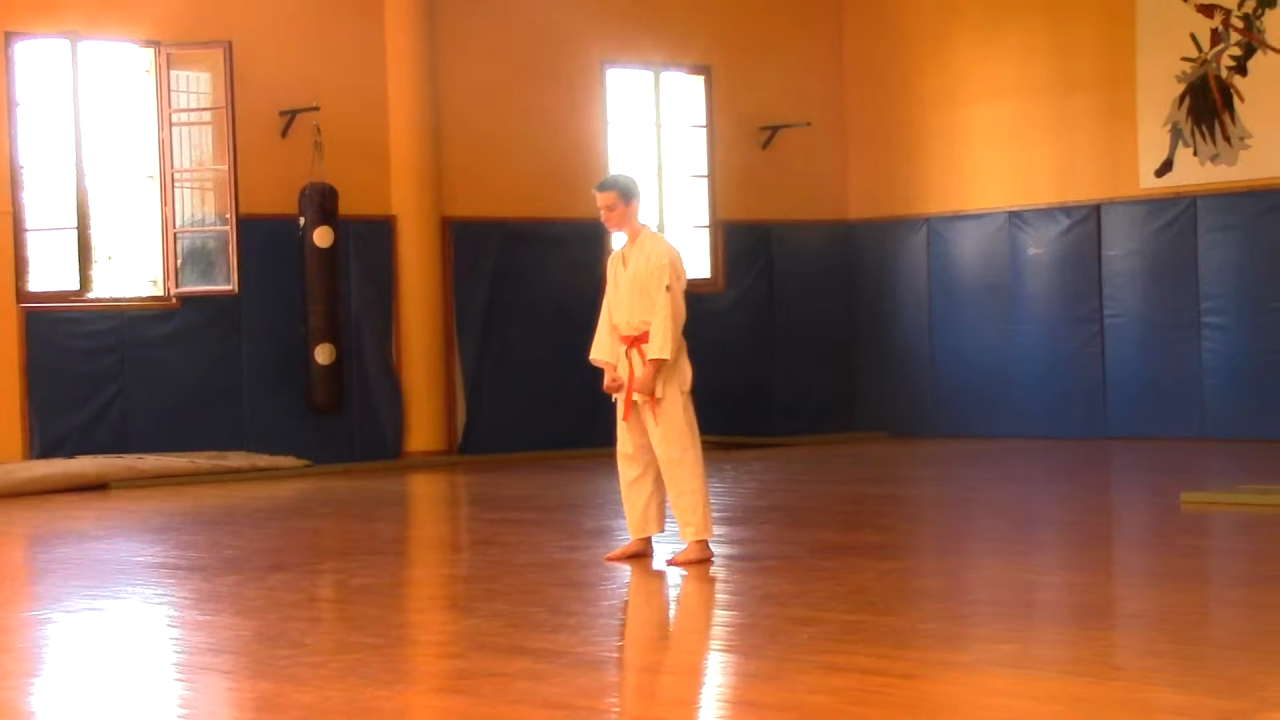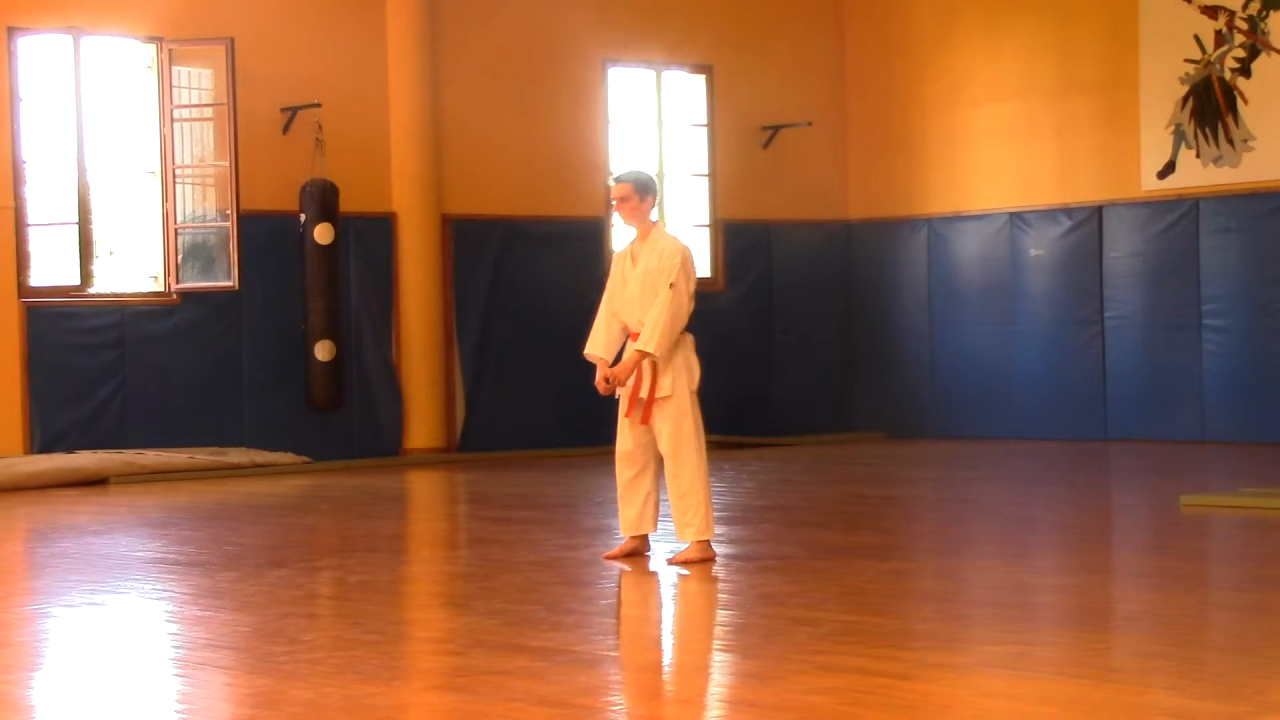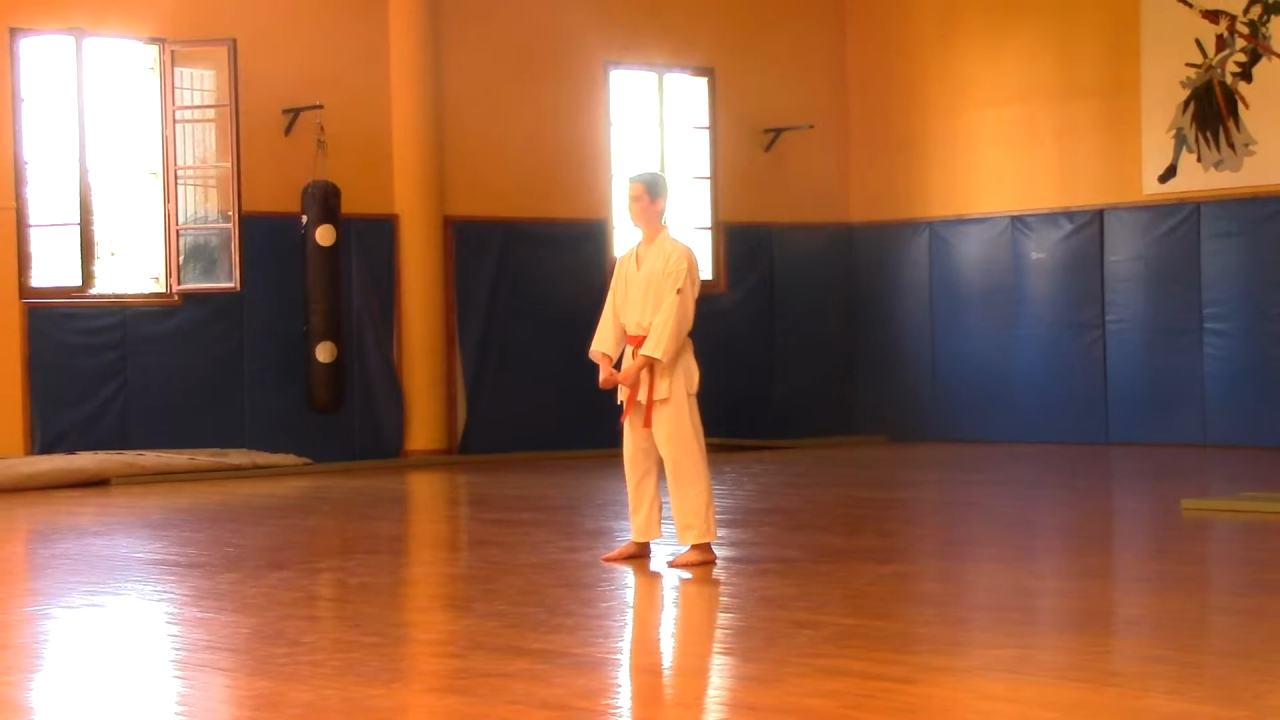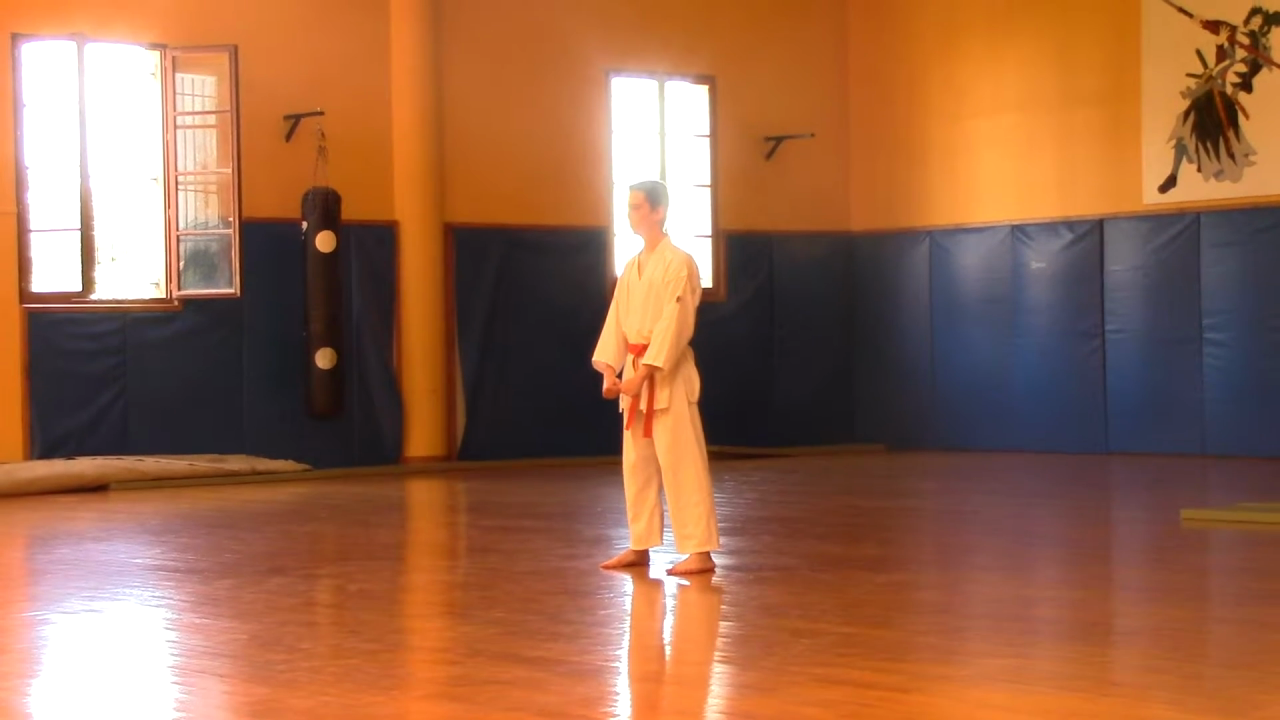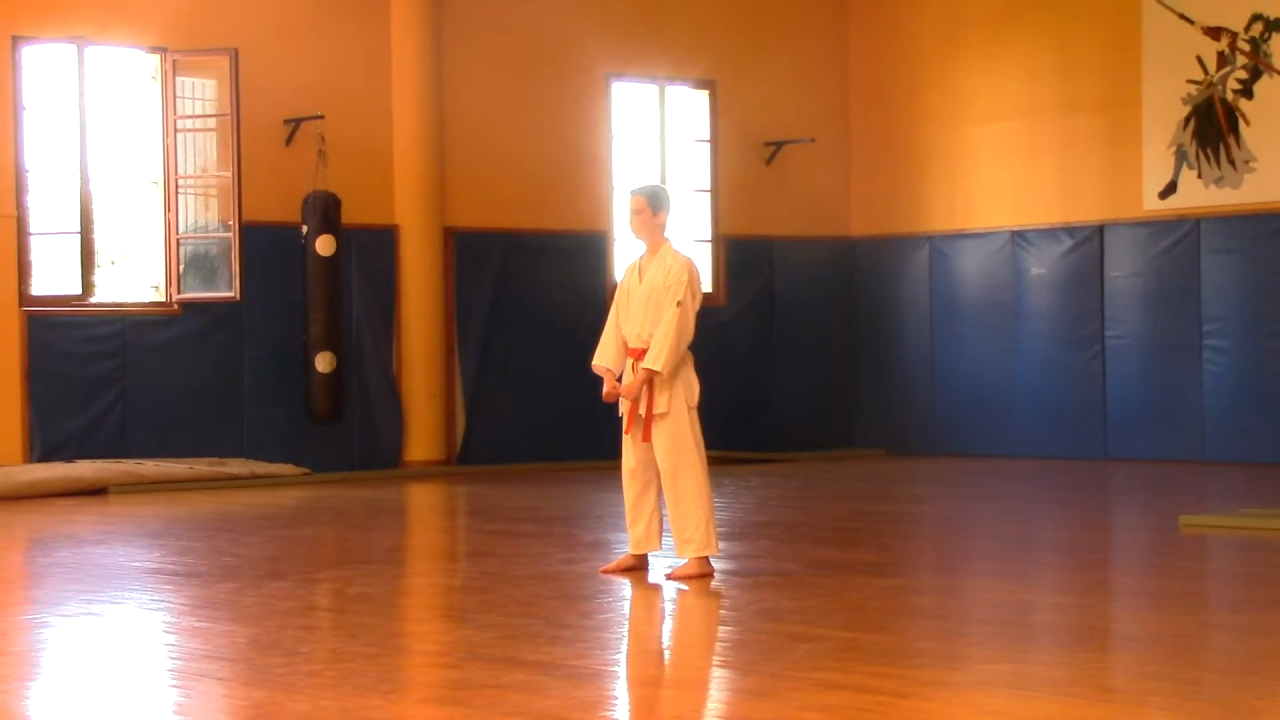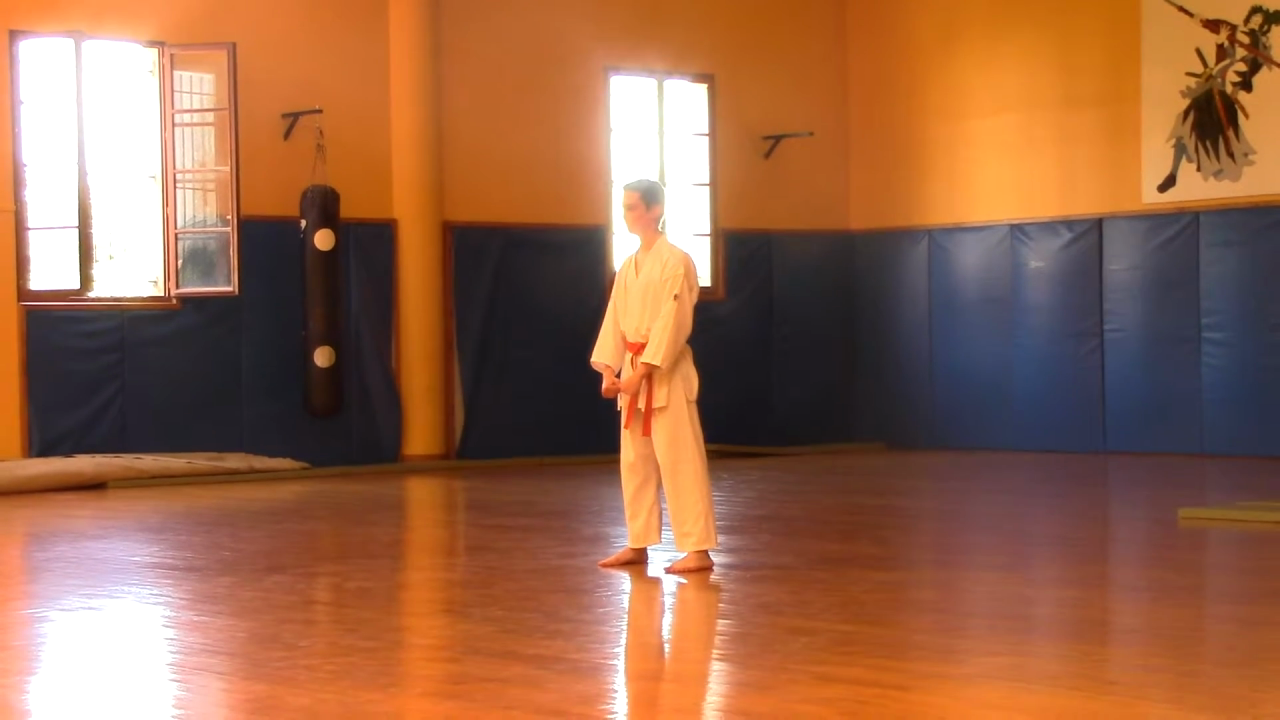
dt=0.5s
person 1, frame 1
left shoulder: (660, 252)
right shoulder: (616, 258)
left elbow: (669, 315)
left wrist: (651, 368)
right wrist: (609, 366)
left hip: (661, 363)
right hip: (628, 362)
left knee: (676, 451)
right knee: (632, 453)
left ankle: (698, 540)
right ankle: (642, 536)
person 1, frame 2
left shoulder: (673, 250)
right shoulder: (623, 256)
left elbow: (668, 313)
right elbow: (611, 311)
left wrist: (633, 360)
right wrist: (602, 362)
left hip: (667, 360)
right hip: (633, 360)
left knee: (681, 451)
right knee: (631, 451)
left ankle: (700, 541)
right ankle: (637, 534)
person 1, frame 3
left shoulder: (678, 255)
right shoulder: (627, 260)
left elbow: (674, 318)
right elbow: (614, 313)
left wrist: (641, 364)
right wrist: (606, 360)
left hip: (667, 365)
right hip: (634, 363)
left knee: (682, 454)
right knee: (637, 456)
left ankle: (701, 543)
right ankle: (641, 538)
person 1, frame 4
left shoulder: (679, 263)
right shoulder: (632, 267)
left elbow: (674, 325)
right elbow: (617, 321)
left wrist: (643, 373)
right wrist: (610, 370)
left hip: (668, 373)
right hip: (635, 372)
left knee: (681, 463)
right knee: (637, 464)
left ankle: (700, 551)
right ankle: (640, 545)
person 1, frame 5
left shoulder: (680, 267)
right shoulder: (633, 270)
left elbow: (674, 330)
right elbow: (617, 324)
left wrist: (644, 376)
right wrist: (610, 373)
left hip: (667, 378)
right hip: (634, 376)
left knee: (681, 467)
right knee: (636, 467)
left ankle: (699, 556)
right ankle: (639, 549)
person 1, frame 6
left shoulder: (675, 261)
right shoulder: (628, 265)
left elbow: (673, 324)
right elbow: (615, 320)
left wrist: (643, 370)
right wrist: (609, 369)
left hip: (666, 372)
right hip: (633, 370)
left knee: (681, 461)
right knee: (635, 462)
left ankle: (698, 549)
right ankle: (638, 544)
